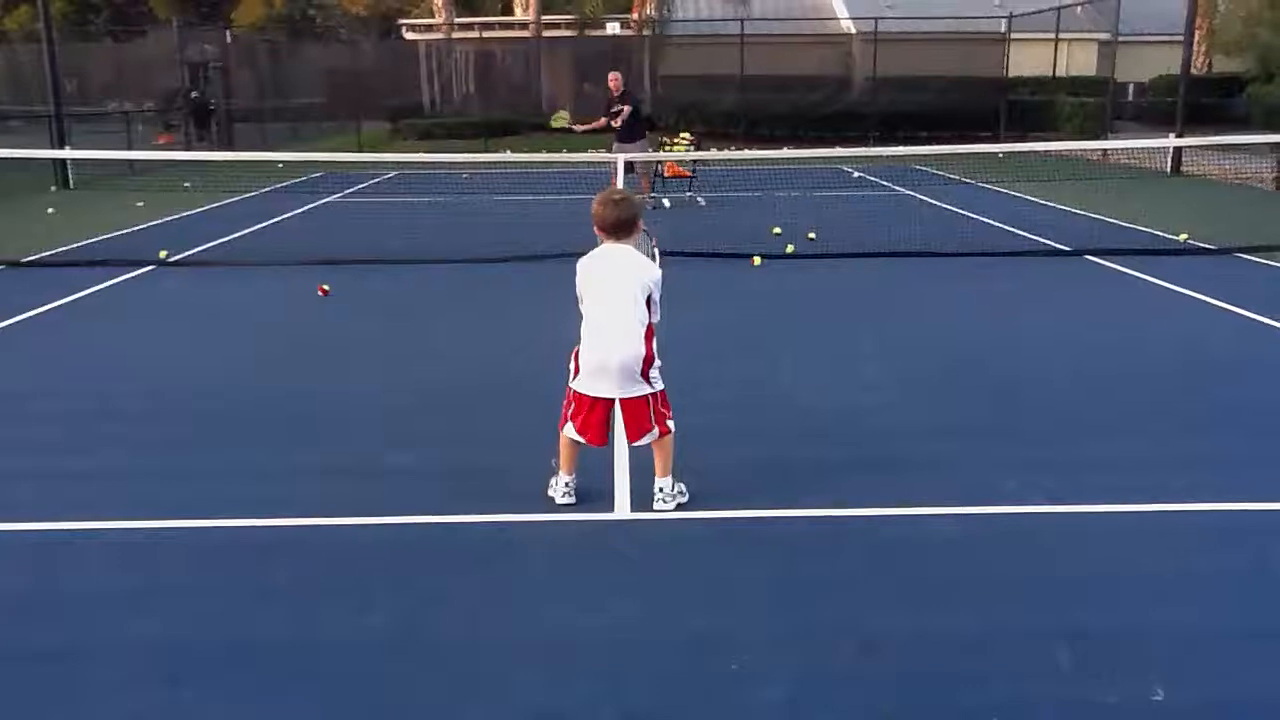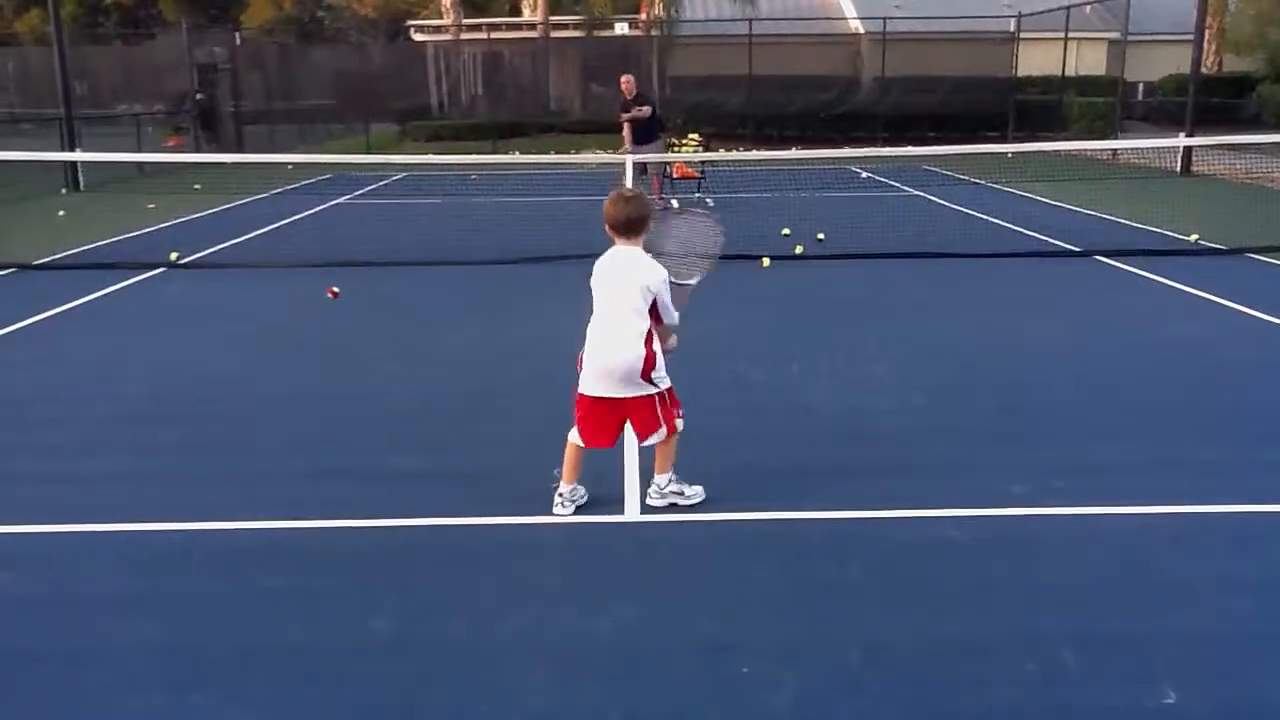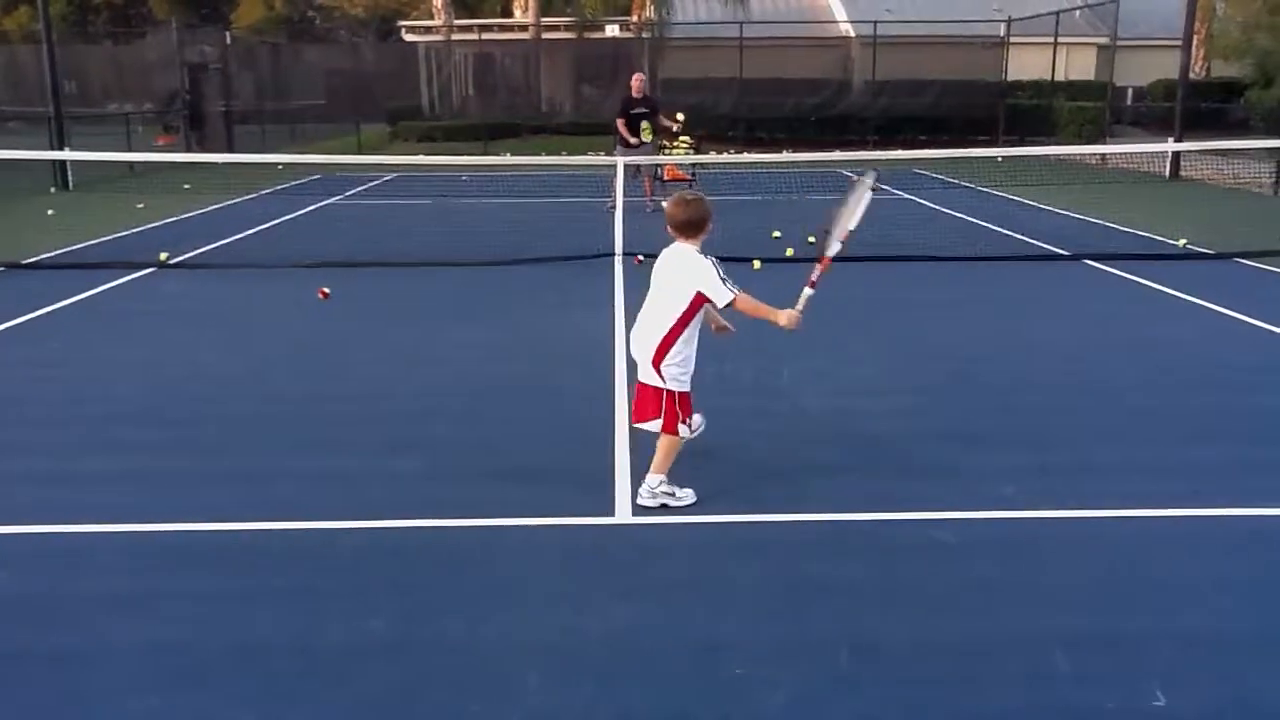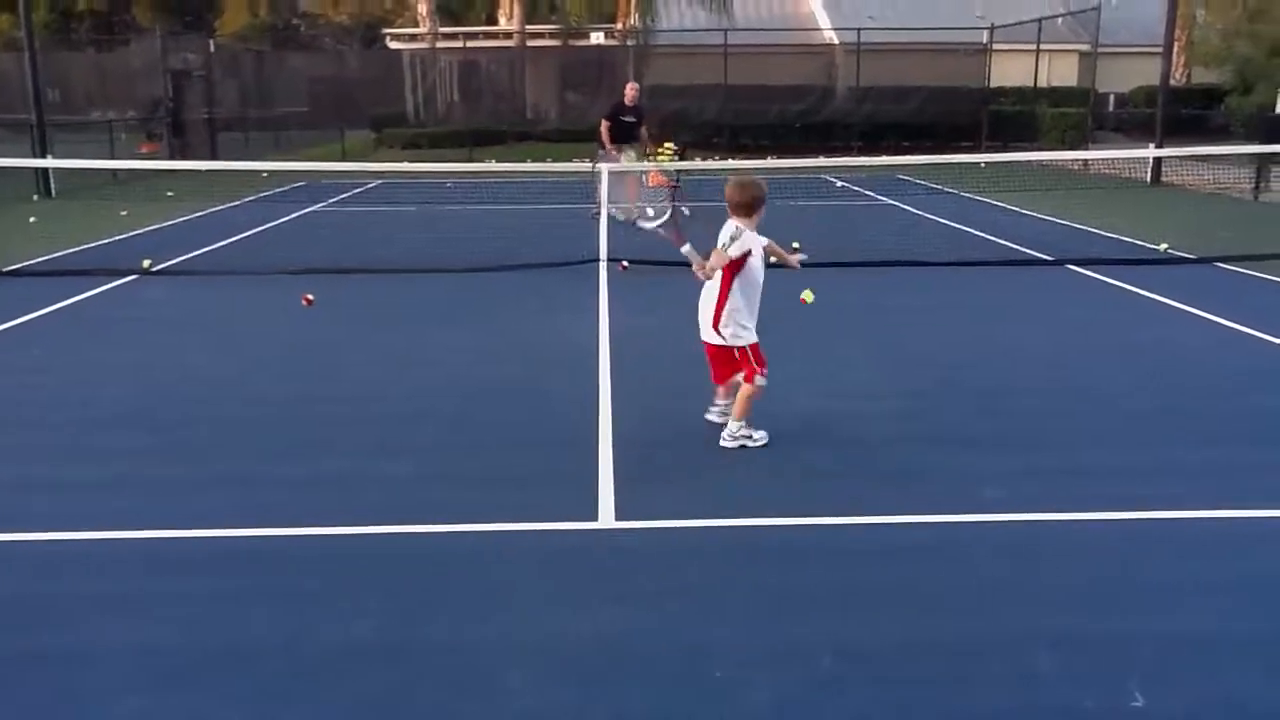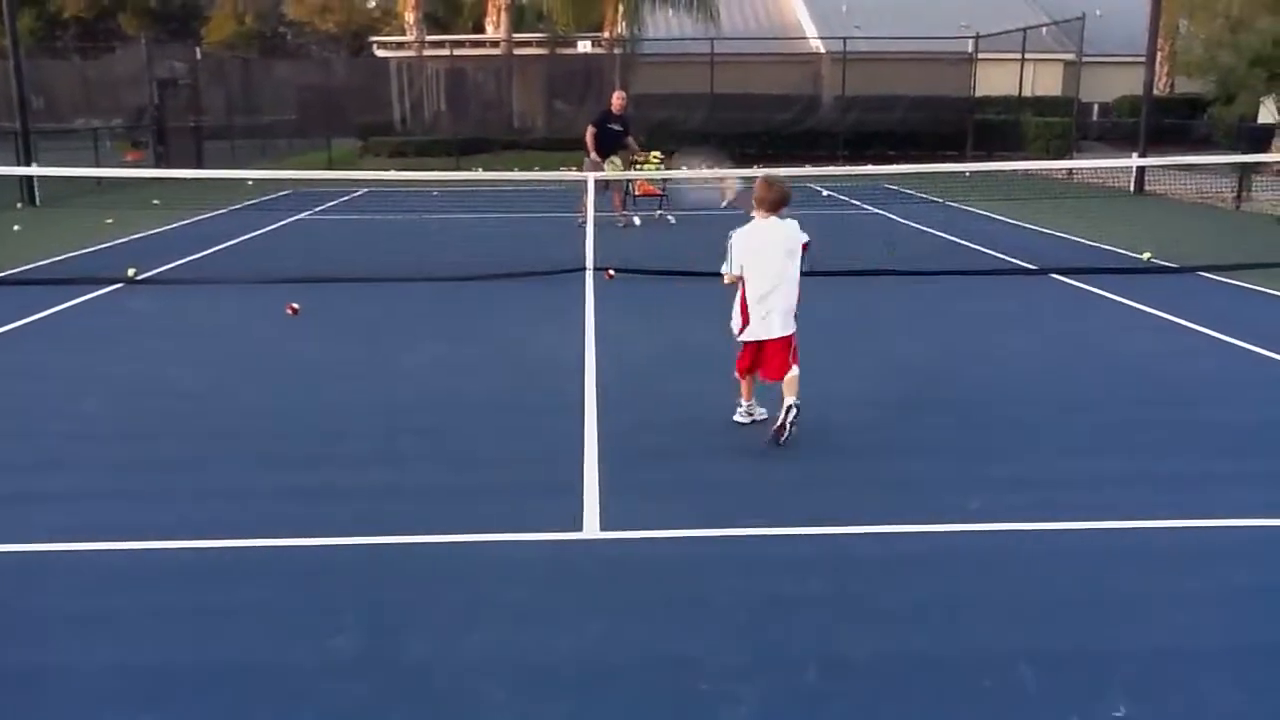
dt=0.5s
person 1, frame 1
left shoulder: (585, 265)
right shoulder: (649, 269)
right elbow: (652, 318)
left hip: (592, 358)
right hip: (635, 361)
left knee: (573, 421)
right knee: (660, 423)
left ankle: (564, 484)
right ankle: (665, 489)
person 1, frame 2
left shoulder: (601, 266)
right shoulder: (655, 273)
right elbow: (666, 323)
right wrist: (666, 341)
left hip: (595, 361)
right hip: (639, 364)
left knee: (583, 429)
right knee: (669, 420)
left ankle: (566, 493)
right ankle: (663, 485)
person 1, frame 3
left shoulder: (667, 256)
right shoulder: (703, 266)
right elbow: (736, 299)
left wrist: (714, 319)
right wrist: (778, 316)
left hip: (645, 341)
right hip: (667, 353)
left knee: (668, 410)
right knee: (675, 418)
left ankle: (685, 429)
right ankle: (655, 485)
person 1, frame 4
left shoulder: (748, 234)
right shoulder: (739, 234)
left elbow: (765, 245)
right elbow: (720, 254)
left wrist: (787, 257)
right wrist: (709, 267)
left hip: (718, 319)
right hip: (728, 322)
left knee: (733, 368)
right knee: (755, 374)
left ankle: (721, 405)
right ankle: (735, 430)
person 1, frame 5
left shoulder: (740, 237)
right shoulder: (791, 230)
left elbow: (731, 278)
right elbow: (803, 244)
left hip: (749, 316)
right hip: (782, 315)
left knee: (749, 362)
right knee: (788, 366)
left ankle: (747, 407)
right ankle: (789, 404)
